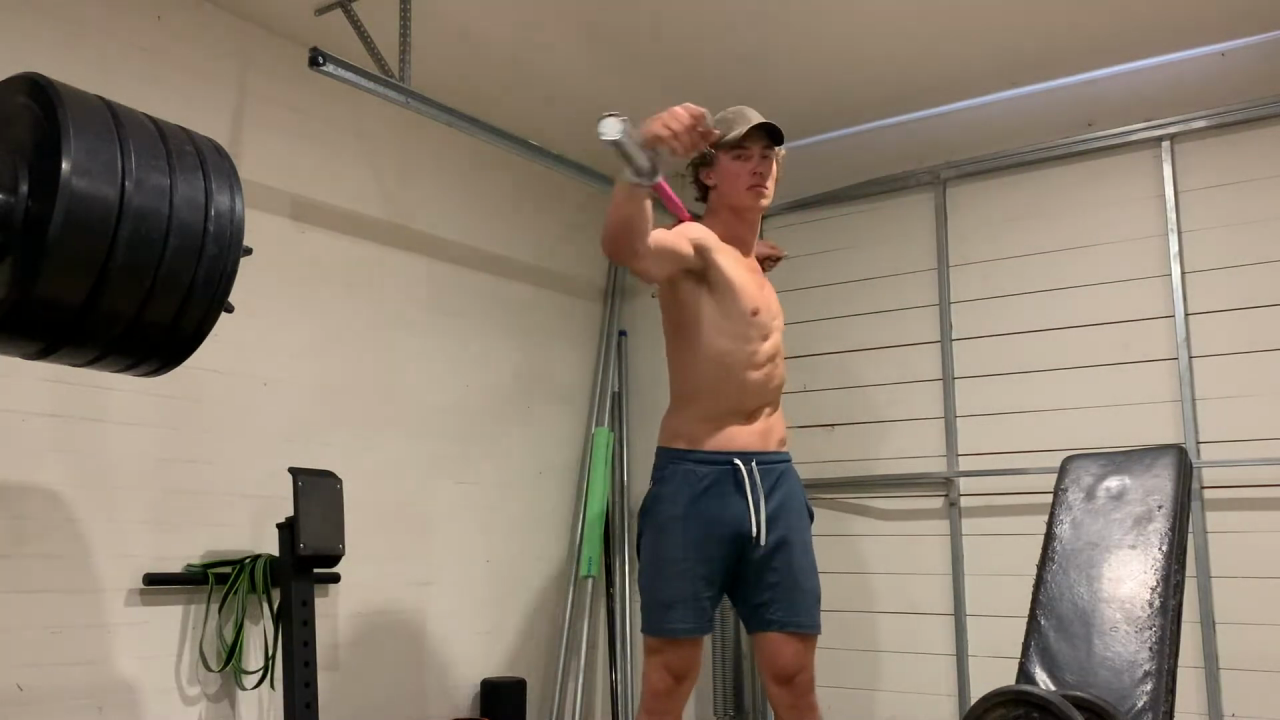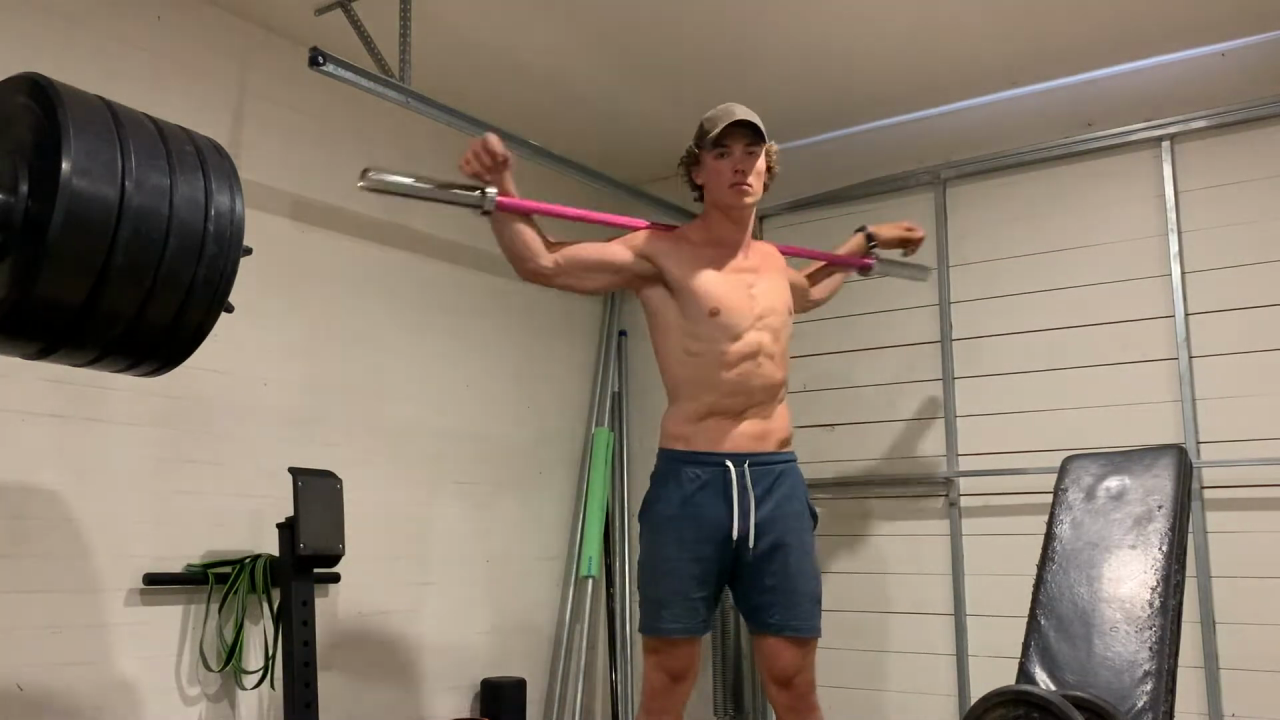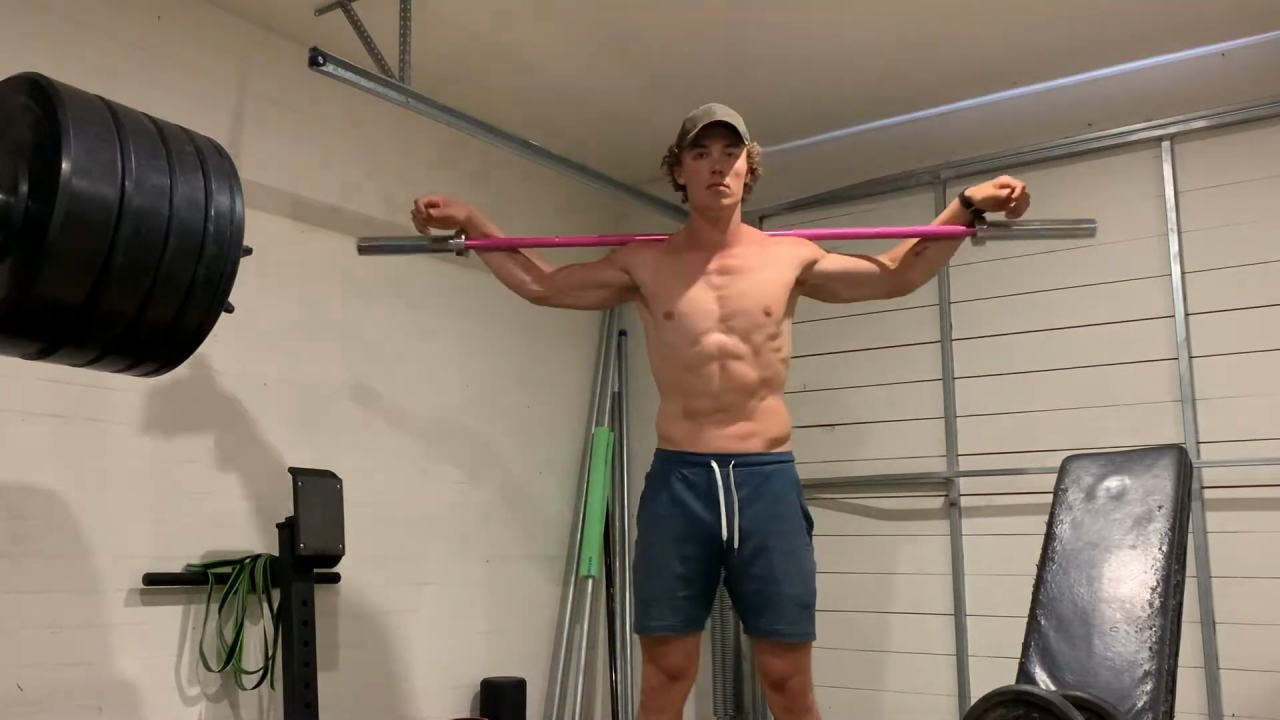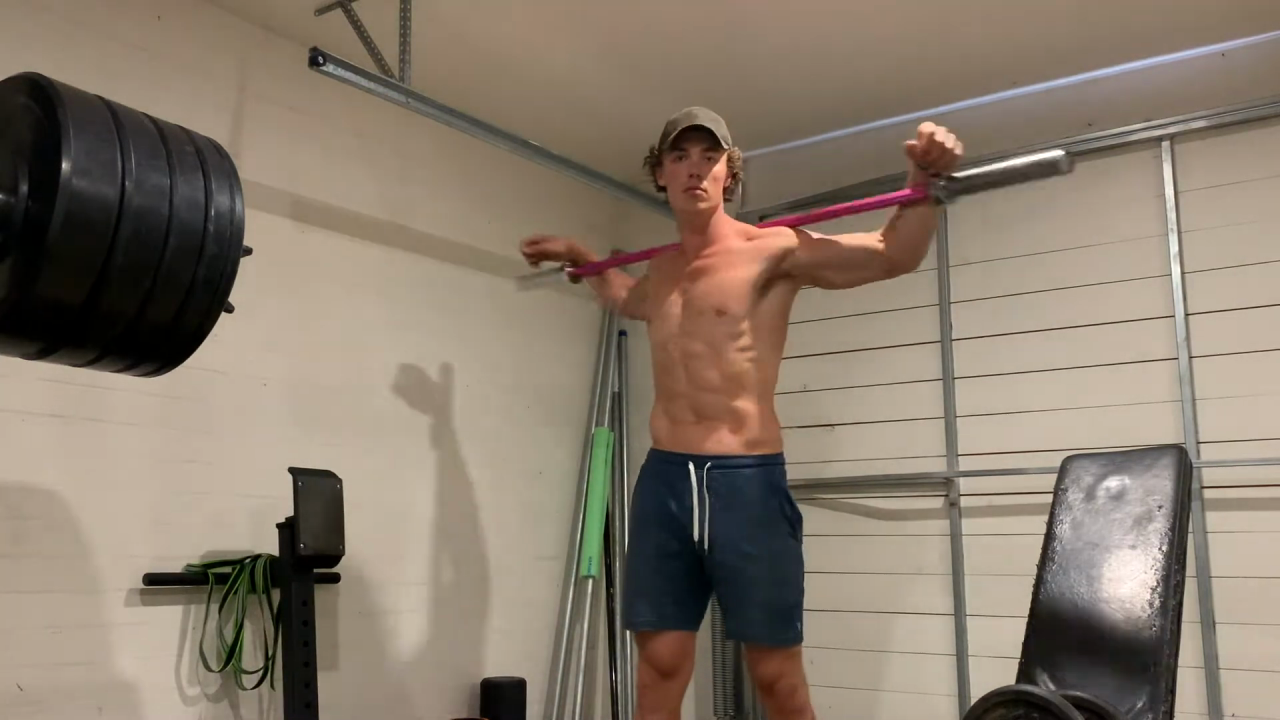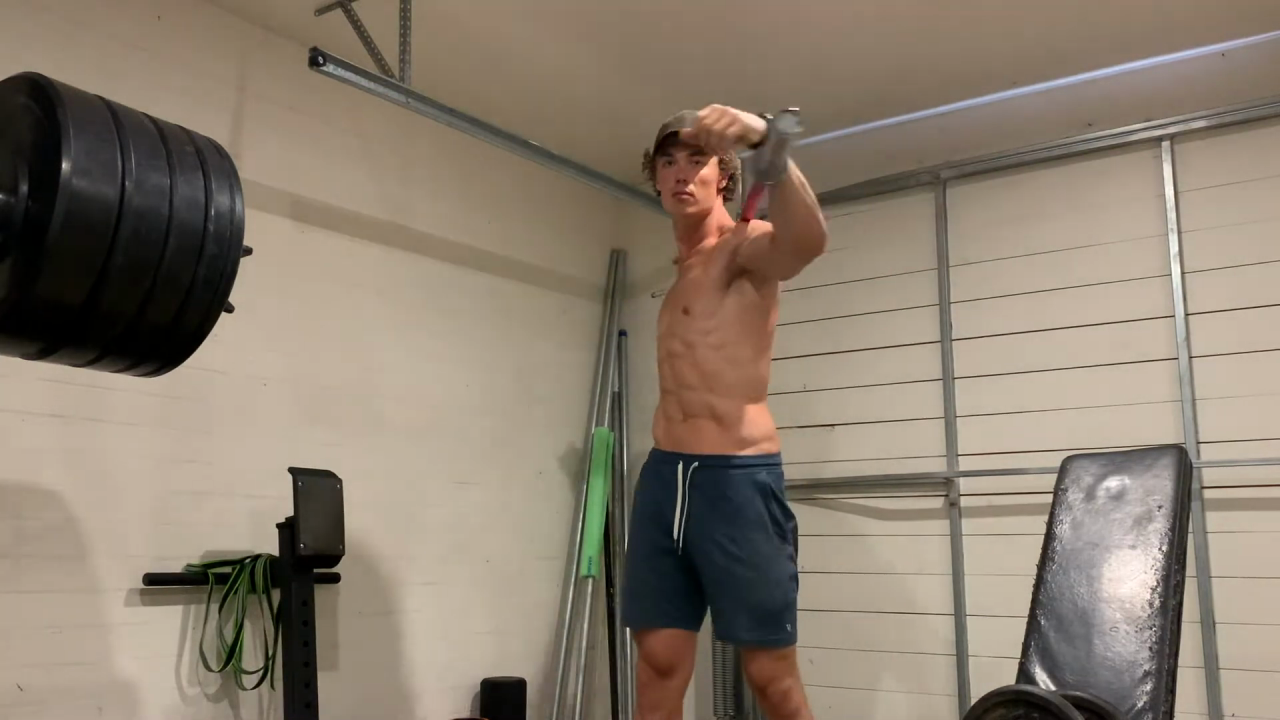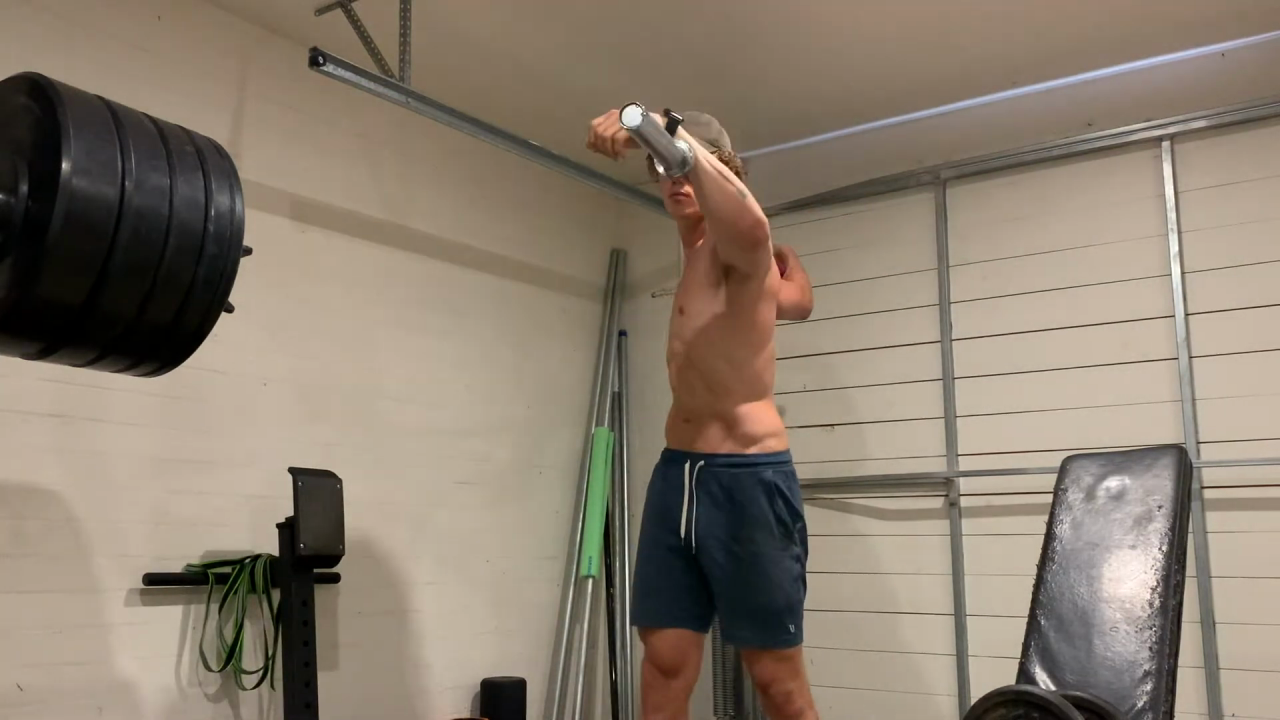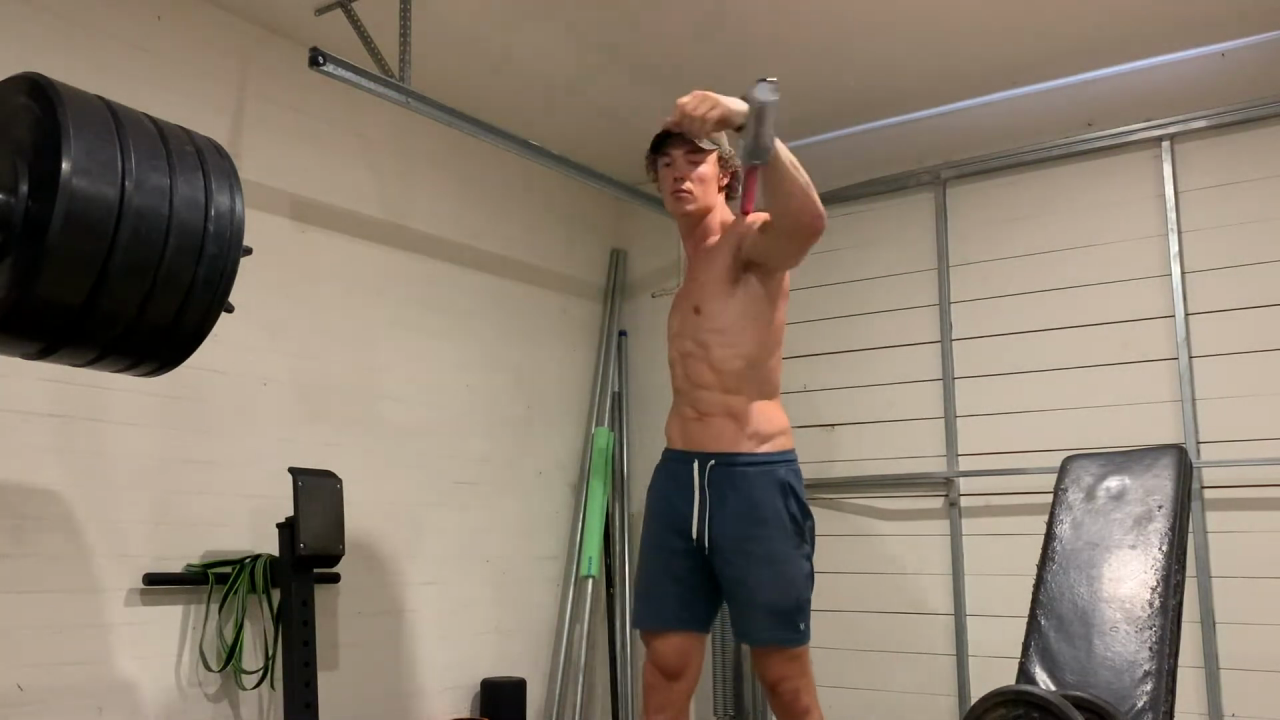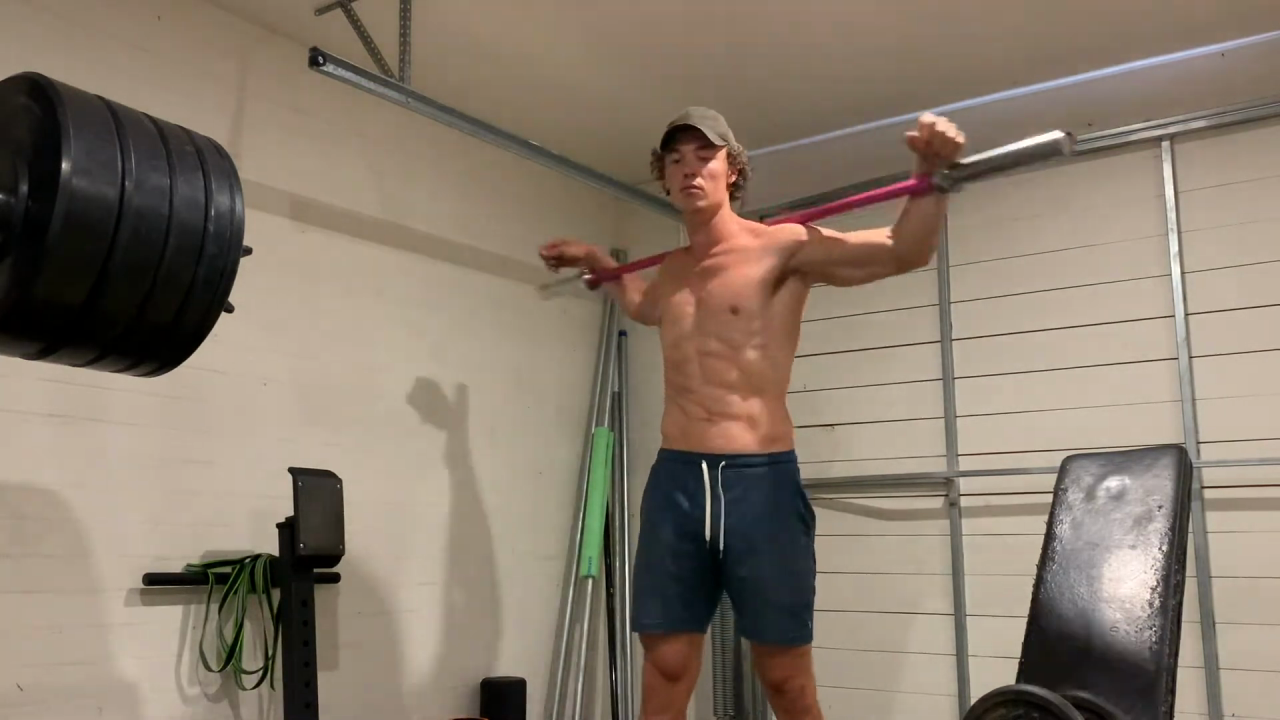
dt=0.3s
person 1, frame 1
left shoulder: (746, 262)
right shoulder: (696, 244)
right elbow: (625, 243)
right wrist: (645, 151)
left hip: (775, 482)
right hip: (692, 481)
person 1, frame 2
left shoulder: (773, 262)
right shoulder: (659, 251)
right elbow: (541, 263)
left wrist: (869, 242)
right wrist: (499, 187)
left hip: (777, 483)
right hip: (689, 483)
person 1, frame 3
left shoulder: (788, 257)
right shoulder: (643, 263)
left elbow: (896, 276)
right elbow: (542, 285)
left wrist: (966, 208)
right wrist: (475, 227)
left hip: (766, 480)
right hip: (677, 483)
person 1, frame 4
left shoulder: (772, 250)
right shoulder: (661, 270)
left elbow: (897, 254)
left wrist: (926, 175)
right wrist: (582, 259)
left hip: (748, 483)
right hip: (664, 481)
right knee: (660, 668)
person 1, frame 5
left shoulder: (746, 244)
right shoulder: (687, 269)
left elbow: (807, 237)
left wrist: (761, 143)
left hip: (740, 481)
right hip: (664, 476)
right knee: (659, 665)
person 1, frame 6
left shoulder: (733, 246)
right shoulder: (708, 262)
left elbow: (748, 223)
right elbow: (797, 298)
left wrist: (668, 135)
left hip: (747, 478)
right hip: (678, 474)
right knee: (664, 666)
person 1, frame 7
left shoulder: (747, 239)
right shoulder: (699, 265)
left elbow: (806, 221)
left wrist: (743, 120)
left hip: (754, 479)
right hip: (677, 479)
right knee: (666, 668)
person 1, frame 8
left shoulder: (783, 248)
right shoulder: (670, 271)
left elbow: (908, 249)
left wrist: (931, 169)
right wrist: (600, 265)
left hip: (761, 483)
right hip: (676, 480)
right knee: (666, 667)
